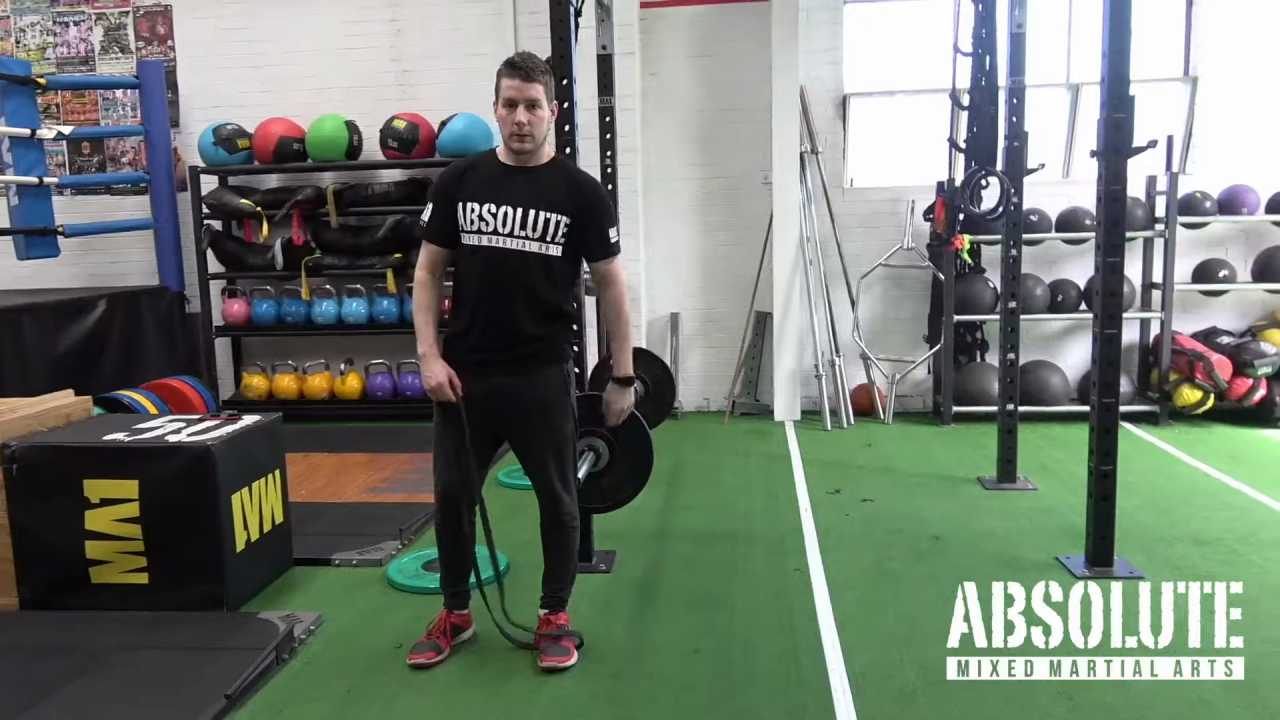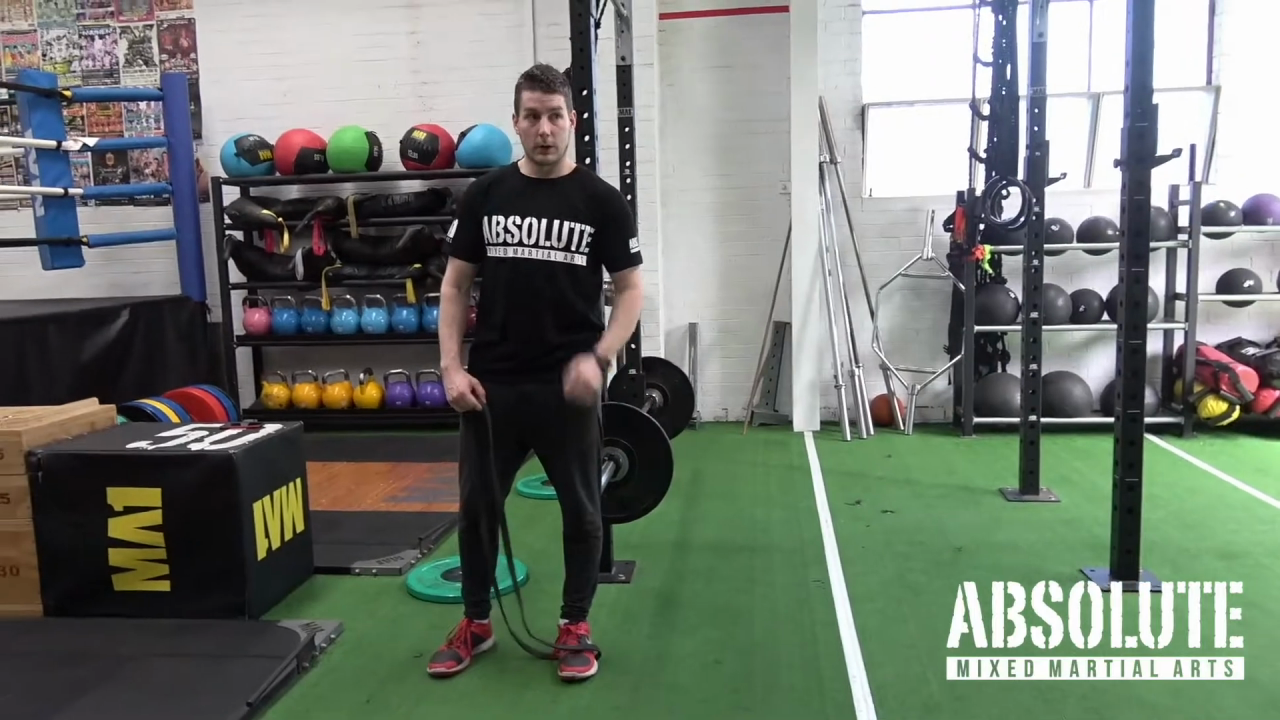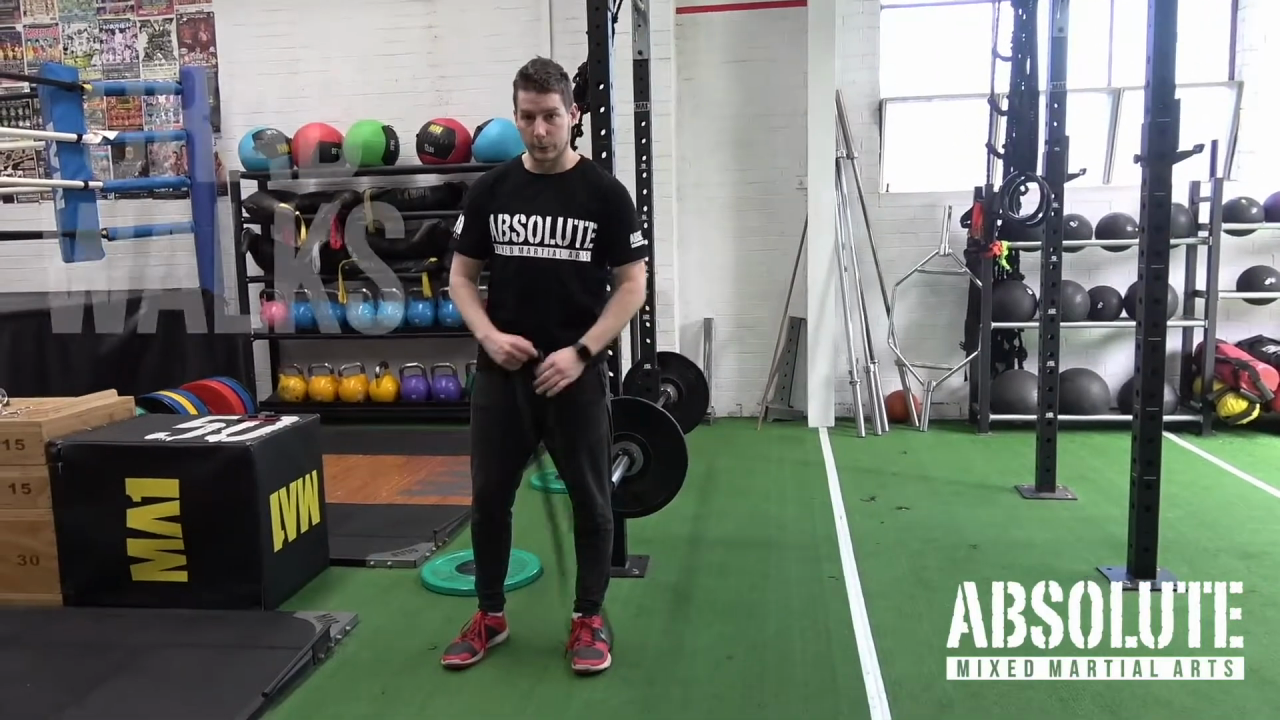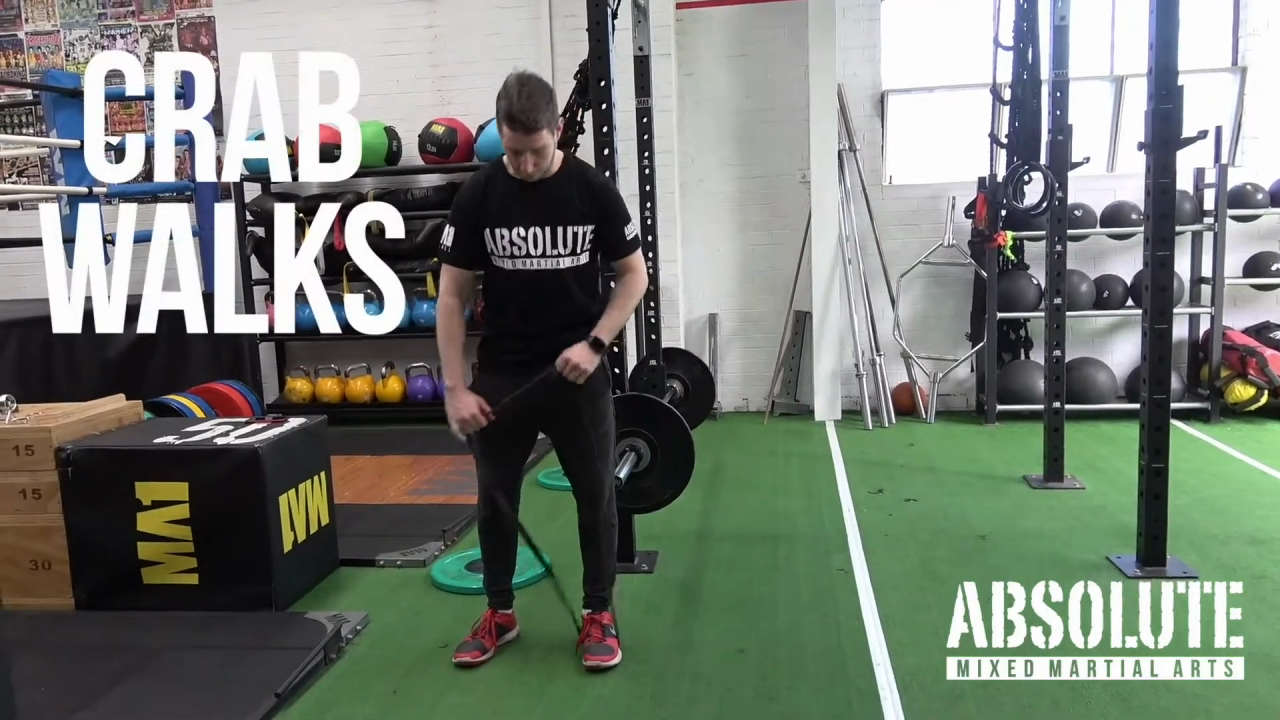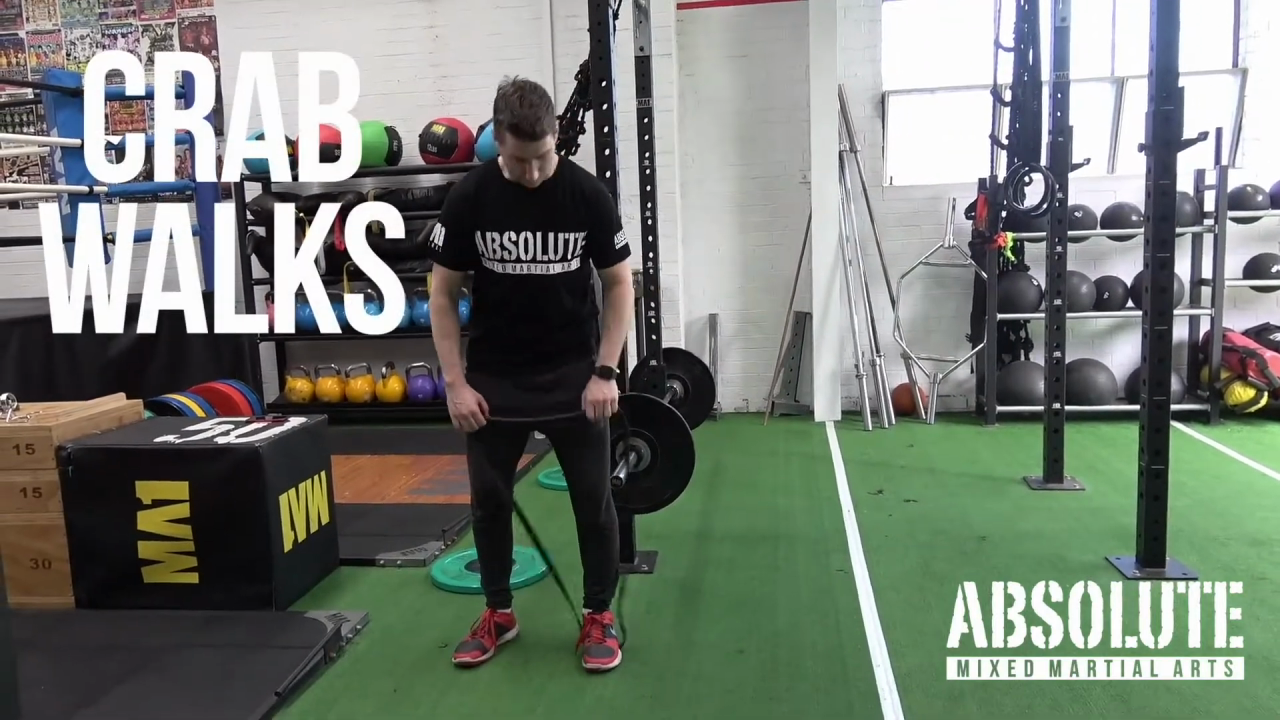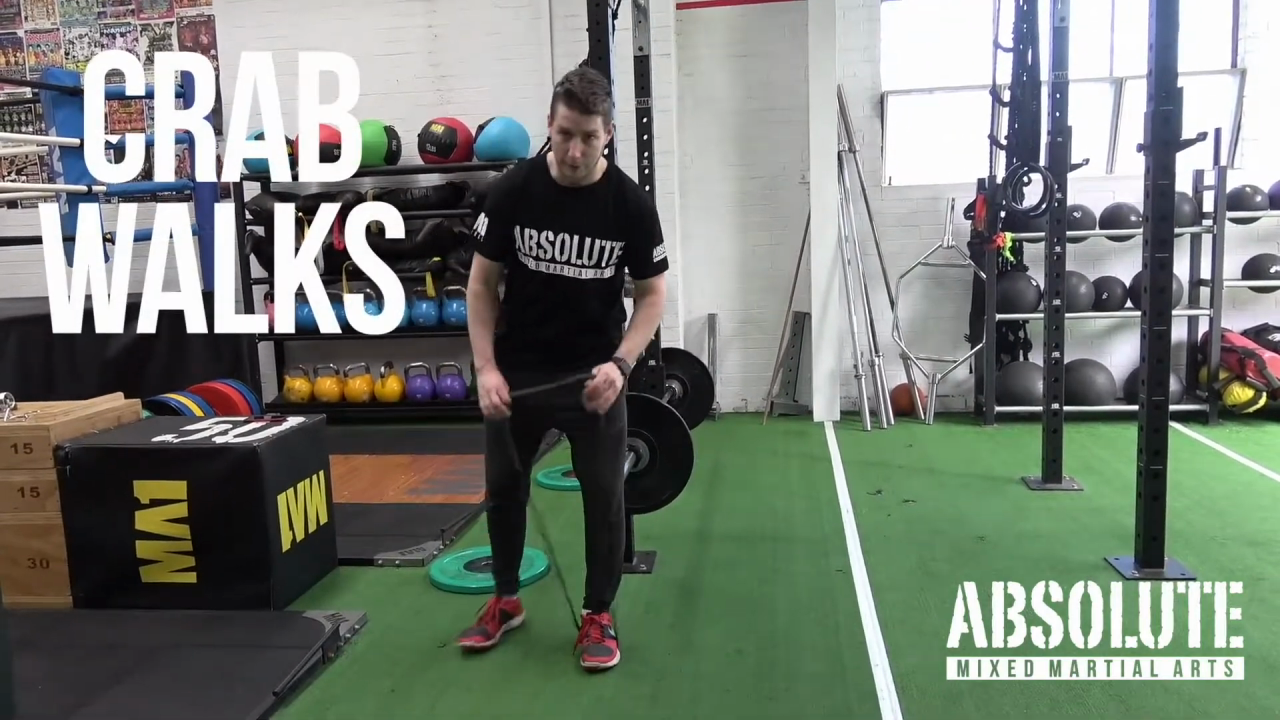
dt=0.7s
person 1, frame 1
left shoulder: (579, 191)
right shoulder: (459, 180)
left elbow: (610, 283)
right elbow: (428, 271)
left wrist: (622, 376)
right wrist: (429, 355)
left hip: (543, 377)
right hip: (467, 375)
left knee: (557, 500)
right knee: (452, 497)
left ankle: (554, 615)
right ankle: (455, 615)
person 1, frame 2
left shoulder: (601, 201)
right shoulder: (483, 195)
left elbow: (631, 289)
right elbow: (455, 285)
left wrist: (599, 358)
right wrist: (451, 365)
left hip: (566, 387)
right hip: (491, 384)
left knee: (580, 509)
right knee: (477, 505)
left ankle: (575, 625)
right ankle: (475, 624)
person 1, frame 3
left shoulder: (604, 193)
right shoulder: (490, 189)
left elbow: (632, 285)
right elbow: (461, 275)
left wrist: (580, 353)
right wrist: (488, 334)
left hip: (575, 379)
right hip: (500, 376)
left knee: (589, 503)
right knee: (489, 499)
left ankle: (587, 618)
right ankle: (490, 616)
person 1, frame 4
left shoulder: (594, 190)
right shoulder: (477, 197)
left elbow: (633, 275)
right elbow: (452, 294)
left wrist: (595, 343)
right wrist: (455, 385)
left hip: (578, 374)
right hip: (501, 377)
left knee: (595, 497)
right knee: (495, 498)
left ankle: (598, 615)
right ankle: (499, 614)
person 1, frame 5
left shoulder: (588, 194)
right shoulder: (470, 197)
left elbow: (618, 284)
right elbow: (443, 293)
left wrist: (606, 372)
right wrist: (455, 381)
left hip: (572, 374)
right hip: (494, 378)
left knee: (592, 498)
right knee: (489, 498)
left ankle: (598, 615)
right ankle: (498, 613)
person 1, frame 6
left shoulder: (630, 203)
right shoulder: (513, 190)
left elbow: (652, 293)
right elbow: (482, 282)
left wrist: (619, 363)
right wrist: (485, 367)
left hip: (593, 374)
right hip: (518, 371)
left knee: (603, 495)
right knee: (503, 486)
left ankle: (597, 615)
right ankle: (505, 600)
